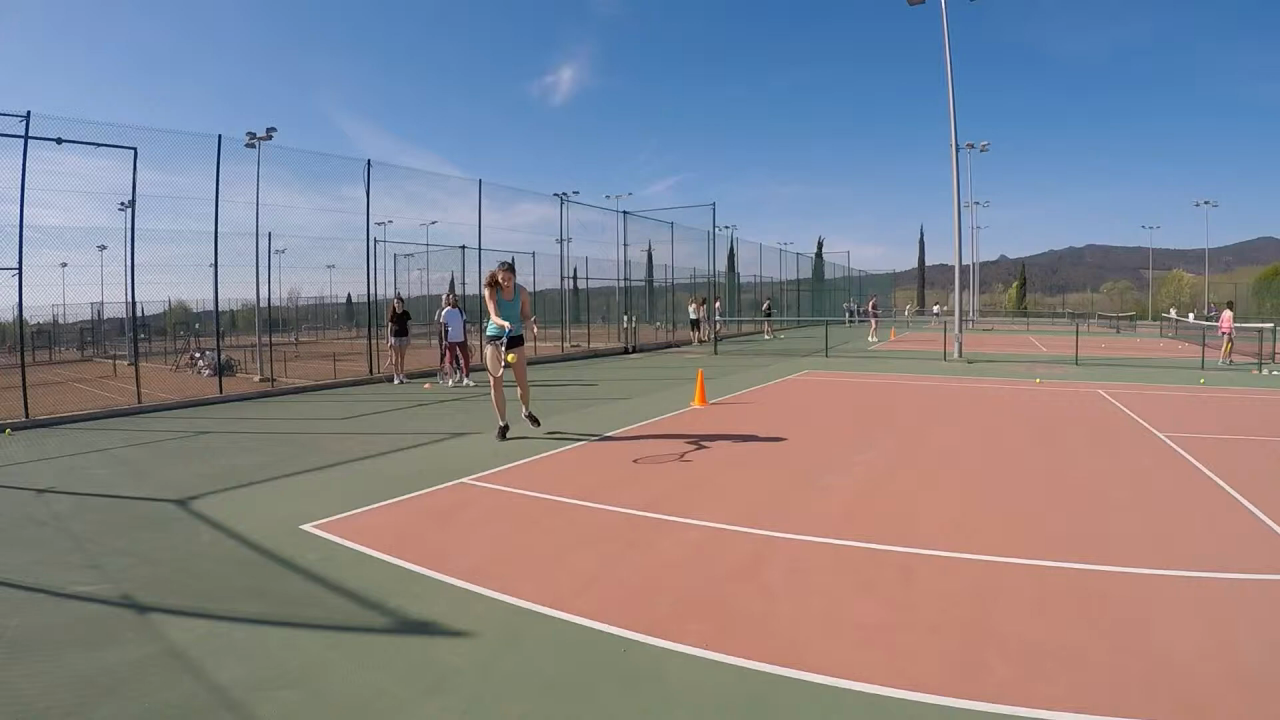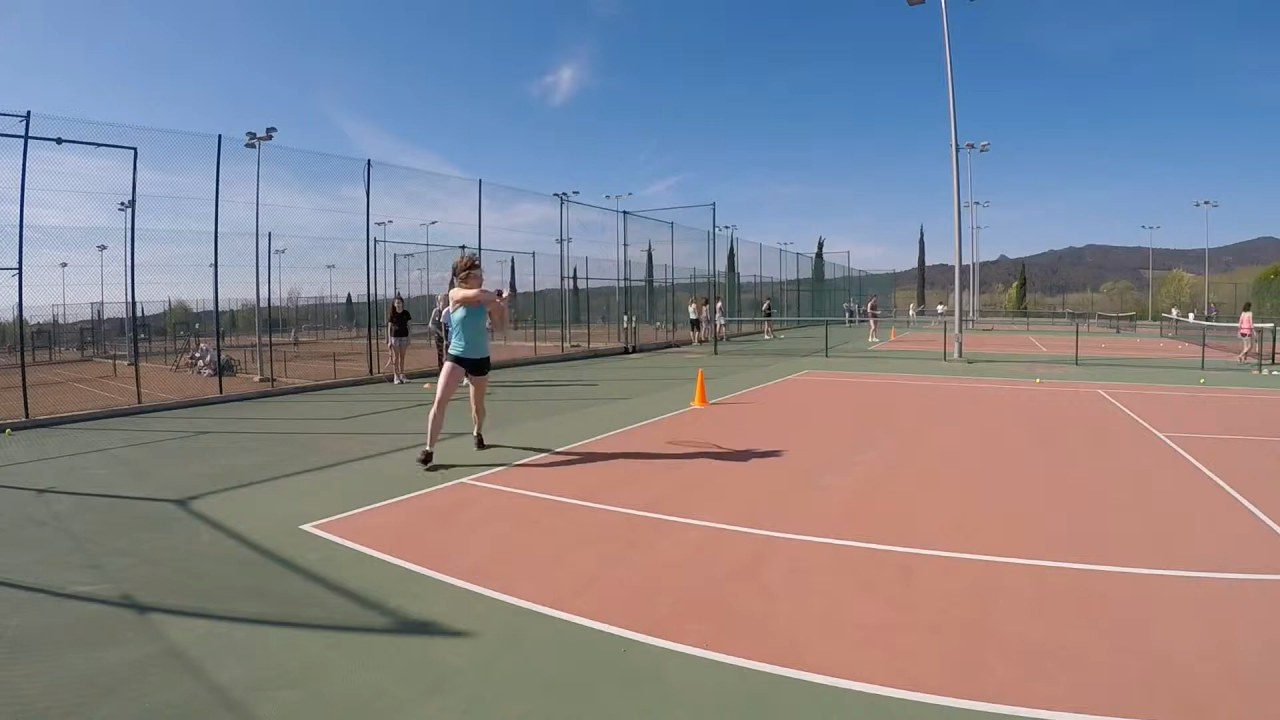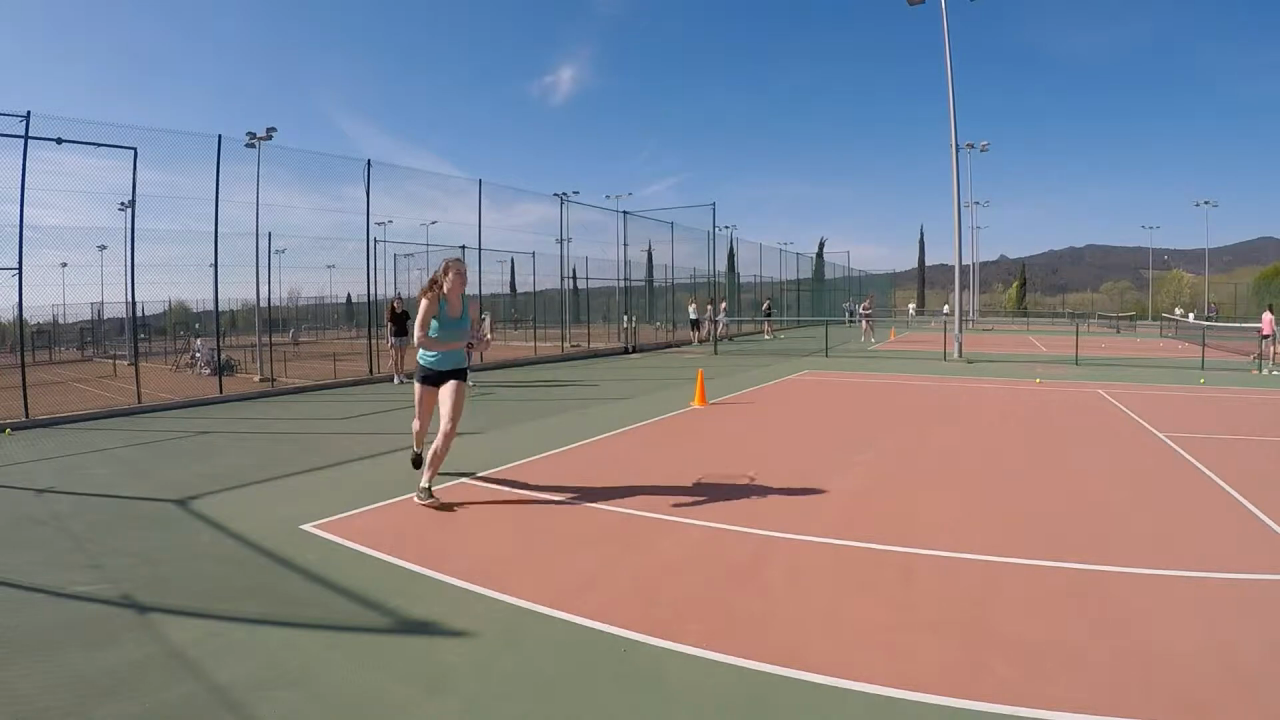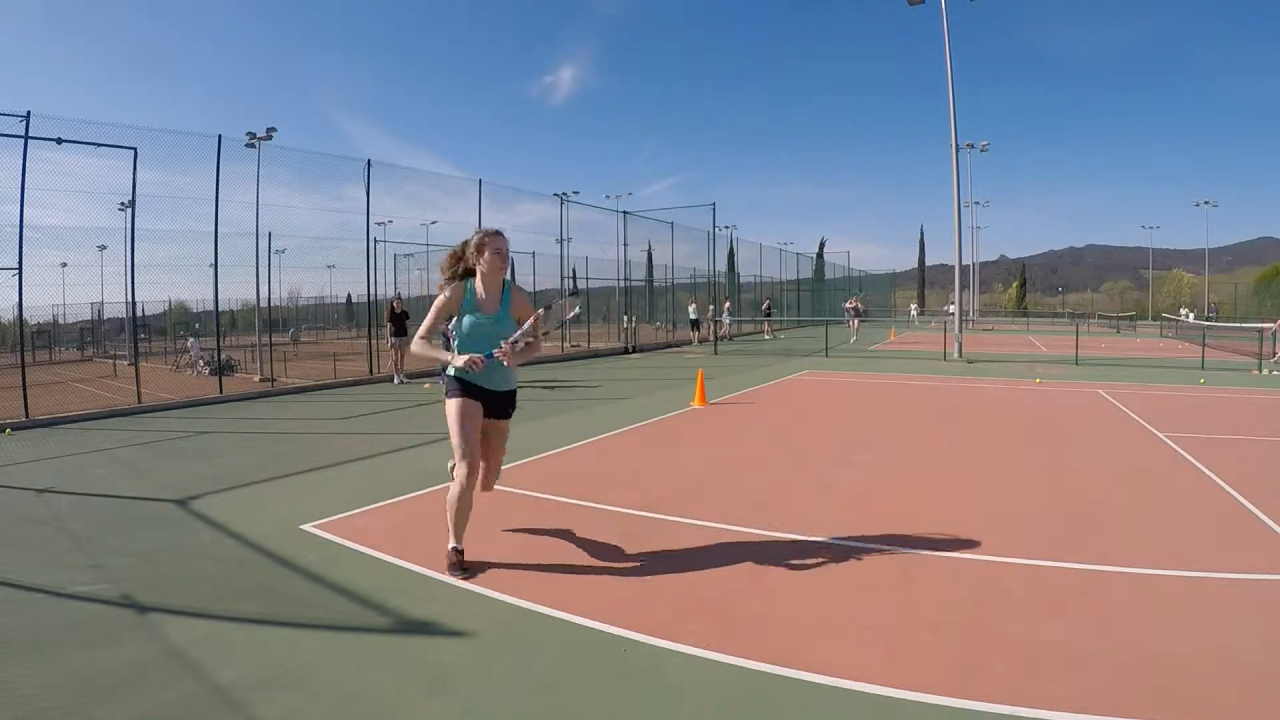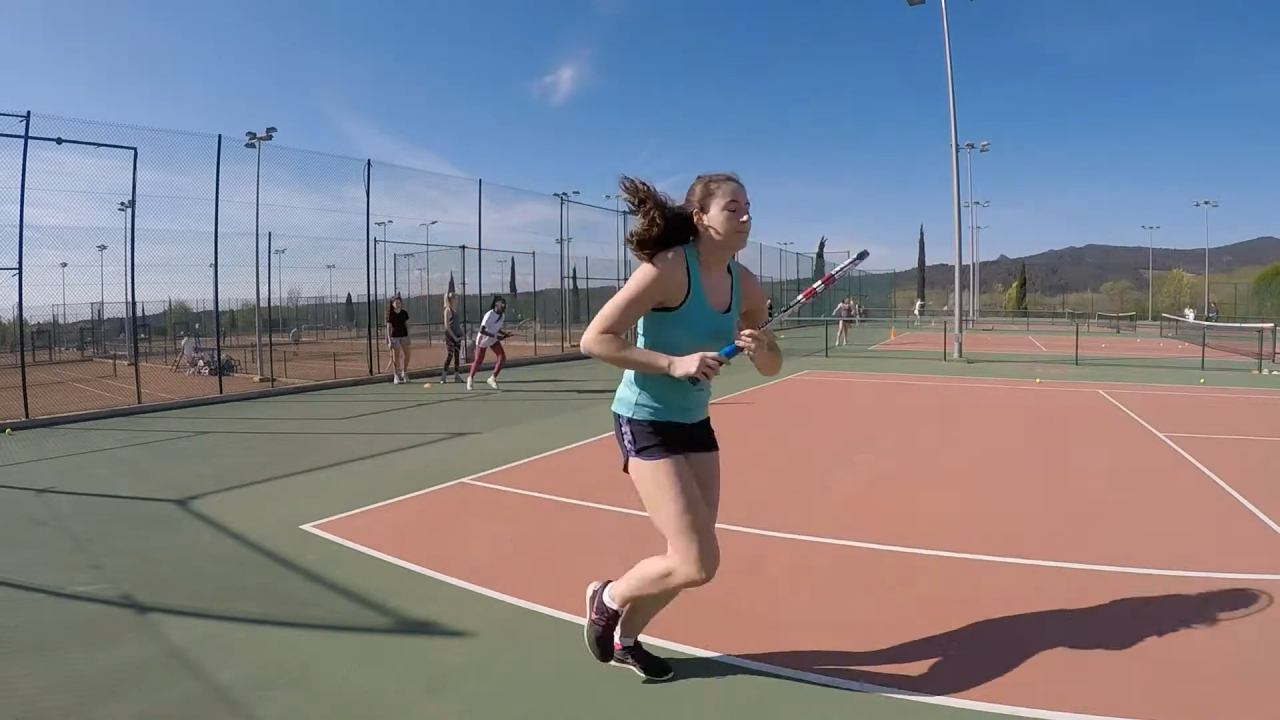
dt=0.4s
person 1, frame 1
left shoulder: (522, 292)
right shoulder: (490, 290)
left elbow: (527, 317)
right elbow: (494, 316)
left wrist: (532, 323)
right wrist: (504, 324)
left hip: (515, 338)
right hip: (495, 337)
left knee: (523, 382)
right knee: (495, 383)
left ankle: (526, 411)
person 1, frame 2
left shoulder: (485, 300)
right shoulder: (455, 294)
left elbow: (500, 324)
right elbow: (477, 293)
left wrist: (501, 304)
right wrist: (495, 298)
left hip: (480, 359)
right hip: (456, 357)
left knee: (477, 406)
right knee: (440, 401)
left ankle: (477, 432)
person 1, frame 3
left shoulder: (471, 303)
right shoulder: (430, 301)
right elbow: (420, 340)
left wrist: (480, 343)
right wrist: (459, 342)
left hip: (456, 372)
right hip: (429, 369)
left knee: (448, 429)
right knee: (421, 424)
left ankle: (424, 486)
right ankle: (418, 448)
person 1, frame 4
left shoulder: (518, 297)
right shoulder: (455, 292)
left elbow: (534, 345)
right elbow: (419, 343)
left wrist: (516, 356)
right wrist: (454, 359)
left hip: (501, 391)
right hip: (463, 385)
left knee: (486, 482)
right knee: (468, 472)
left ankle: (457, 466)
right ankle: (454, 548)
person 1, frame 5
left shoulder: (746, 283)
right shoulder: (664, 268)
left elbow: (771, 366)
right elbow: (593, 340)
left wrist: (757, 343)
right wrist: (673, 365)
left hip: (692, 423)
right hip: (644, 422)
left knee: (694, 556)
right knee: (697, 567)
left ankle: (623, 637)
right ankle: (609, 597)
